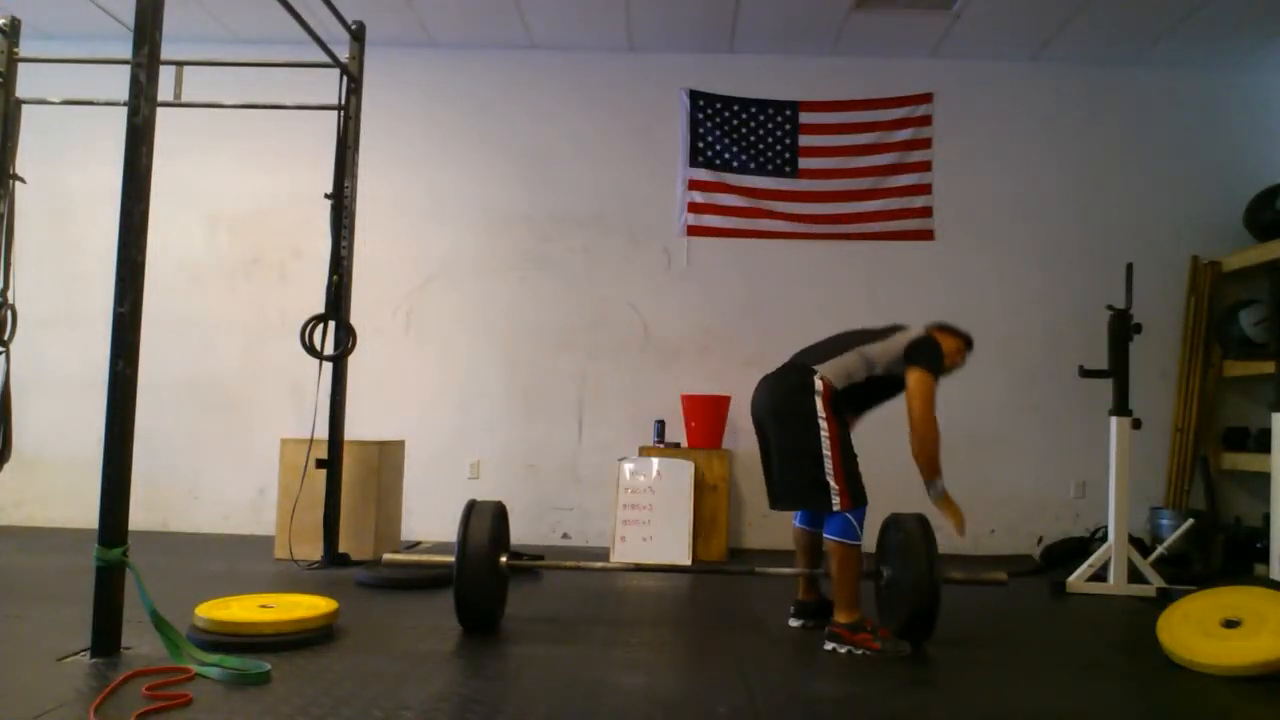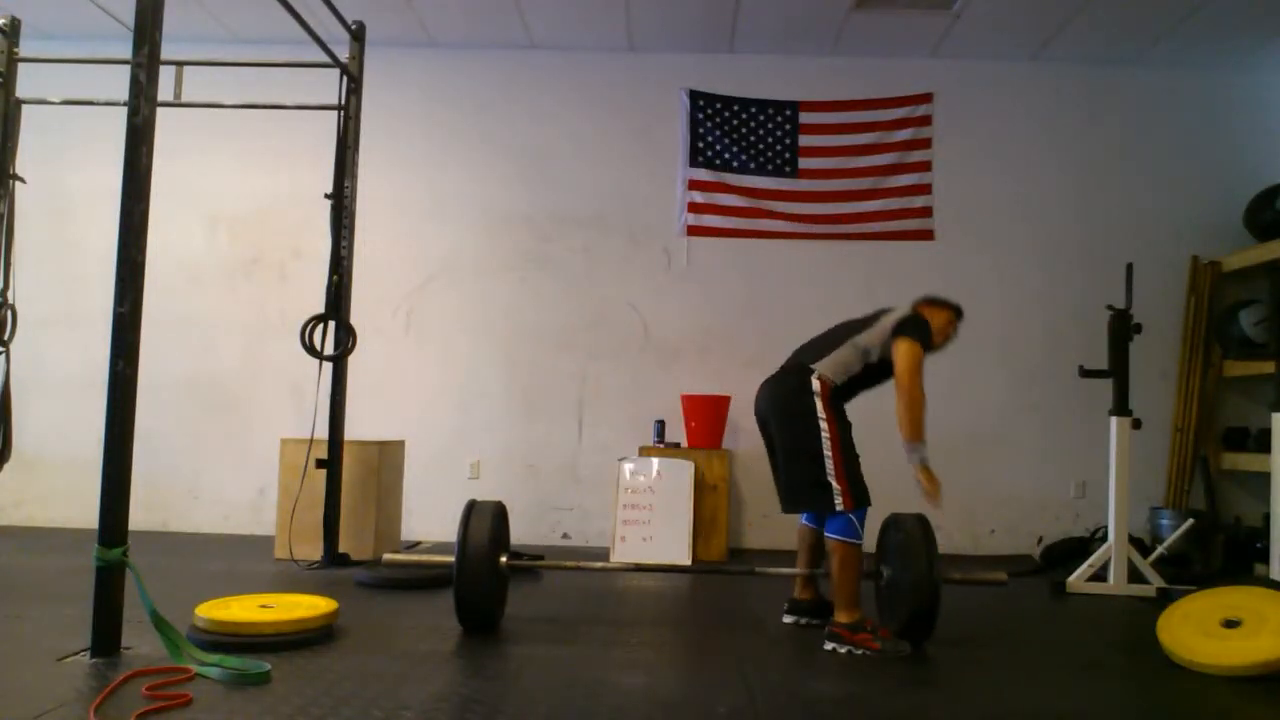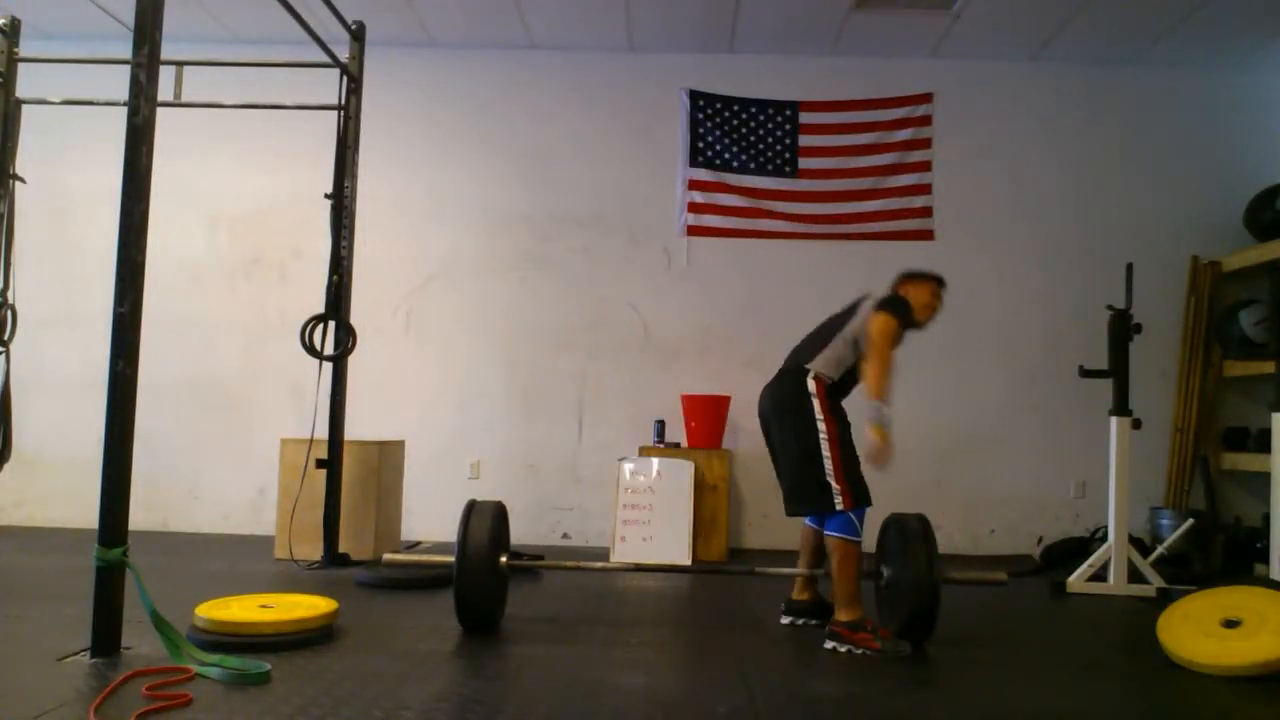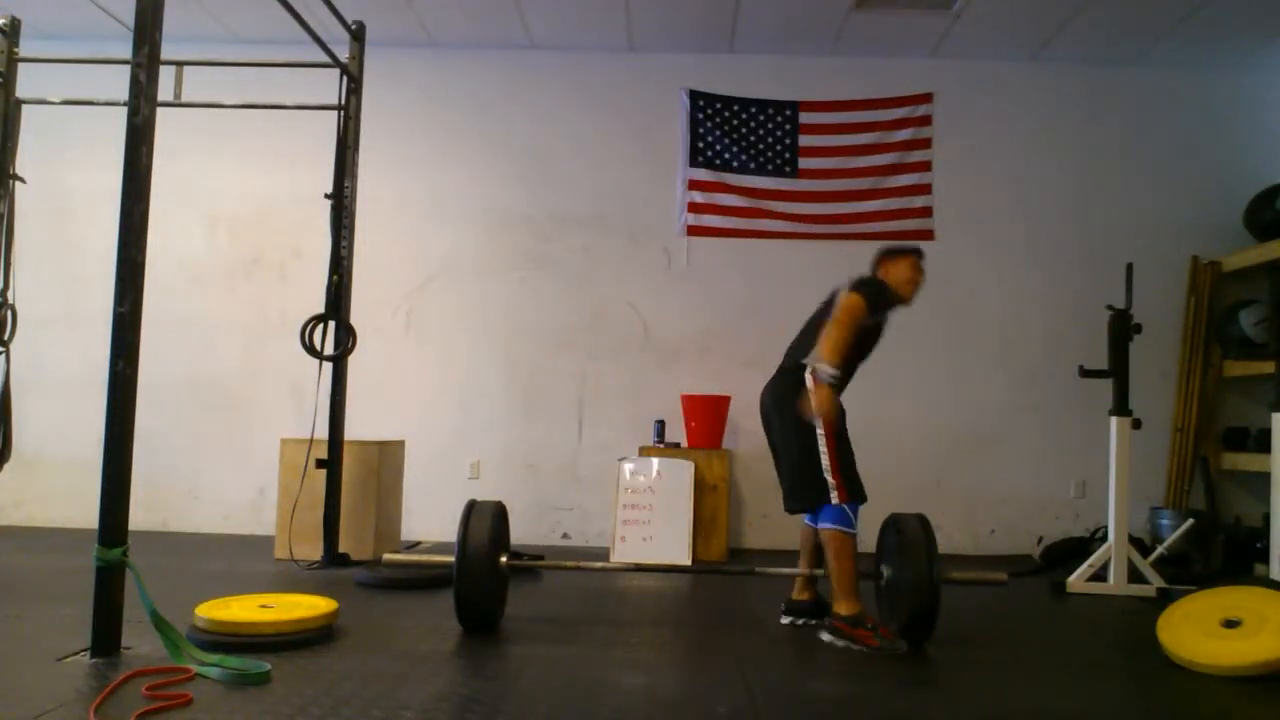
dt=0.1s
person 1, frame 1
left shoulder: (888, 351)
right shoulder: (923, 345)
right elbow: (922, 421)
right wrist: (937, 491)
left hip: (773, 394)
right hip: (803, 397)
left knee: (815, 501)
right knee: (845, 505)
left ankle: (808, 601)
right ankle: (847, 625)
person 1, frame 2
left shoulder: (883, 335)
right shoulder: (911, 322)
right elbow: (909, 387)
right wrist: (918, 458)
left hip: (777, 392)
right hip: (803, 396)
left knee: (821, 499)
right knee: (847, 503)
left ankle: (804, 598)
right ankle: (847, 624)
person 1, frame 3
left shoulder: (876, 317)
right shoulder: (893, 306)
right elbow: (877, 351)
right wrist: (877, 419)
left hip: (782, 396)
right hip: (805, 396)
left knee: (824, 503)
right knee: (845, 504)
left ankle: (801, 599)
right ankle: (848, 623)
person 1, frame 4
left shoulder: (867, 302)
right shoulder: (872, 288)
right elbow: (840, 322)
right wrist: (826, 384)
left hip: (785, 393)
right hip: (803, 389)
left knee: (821, 497)
right knee: (839, 497)
left ankle: (802, 599)
right ankle: (846, 615)
